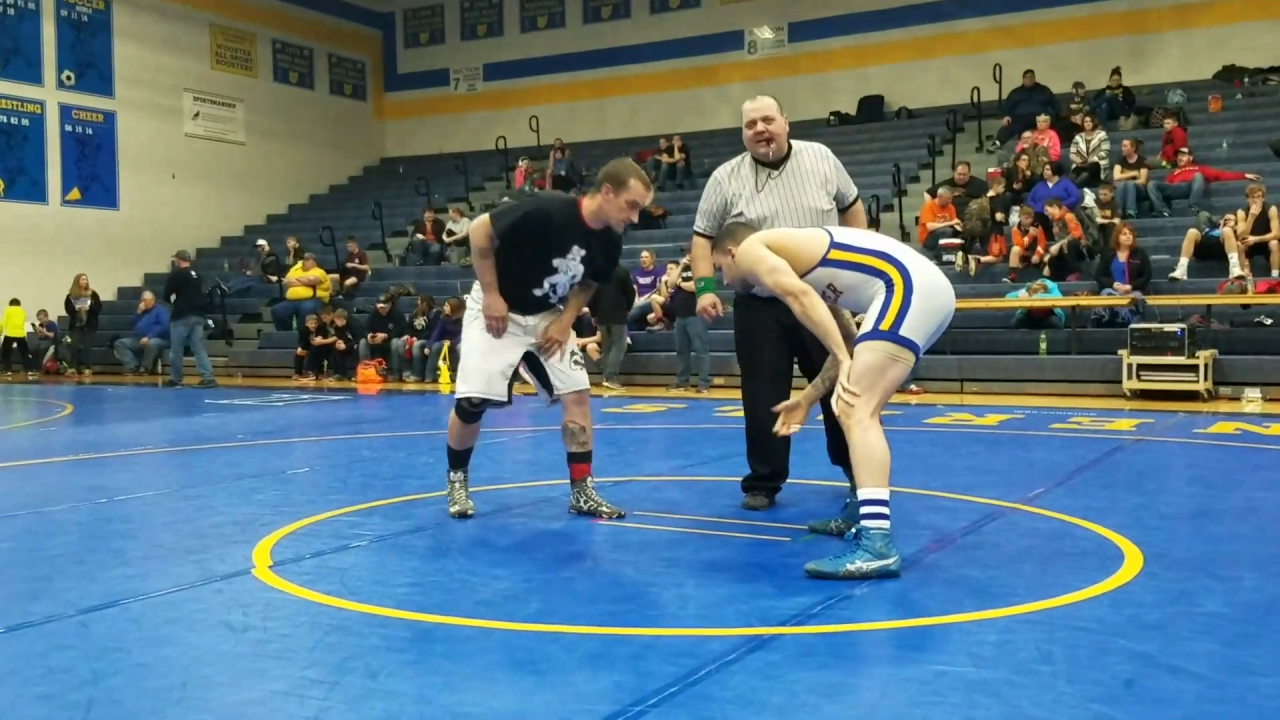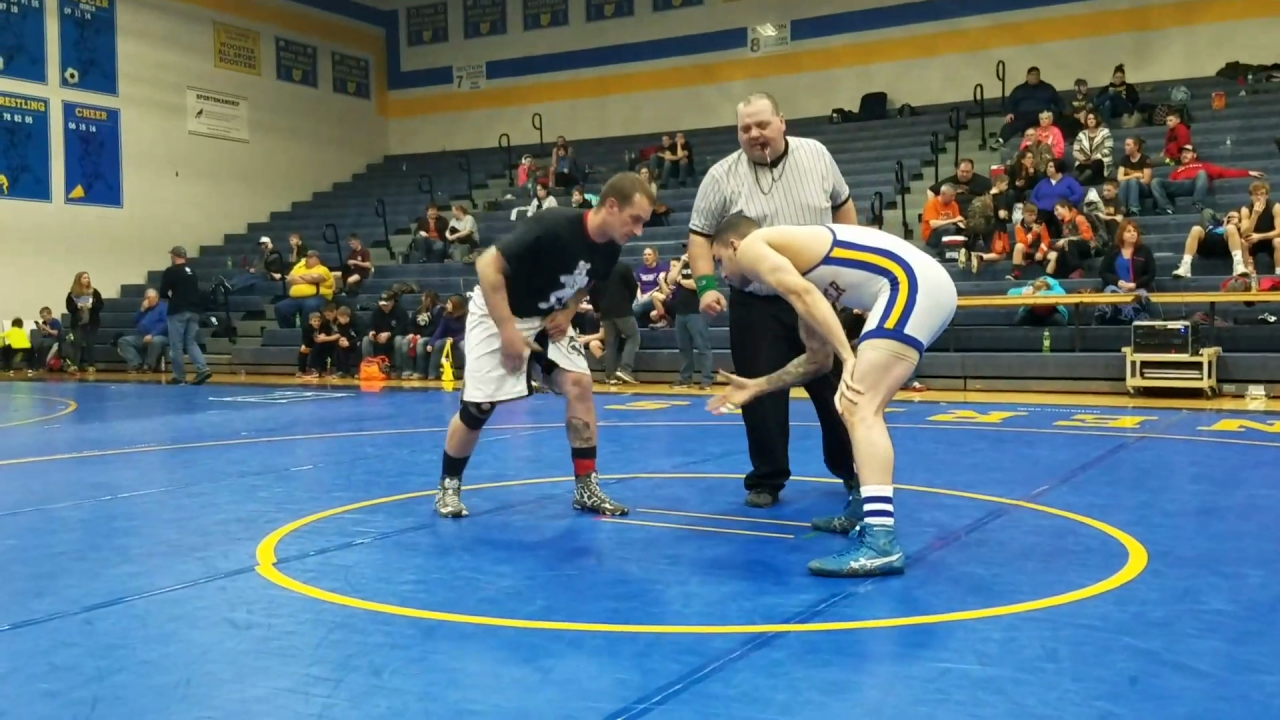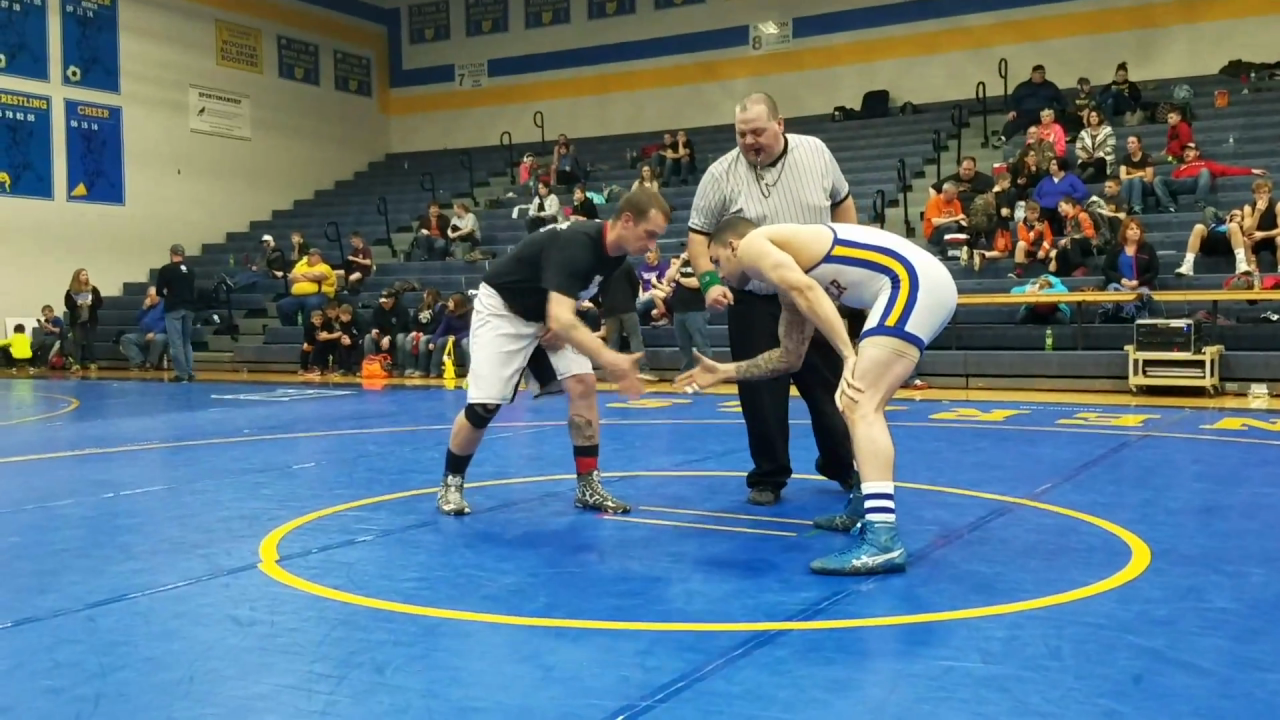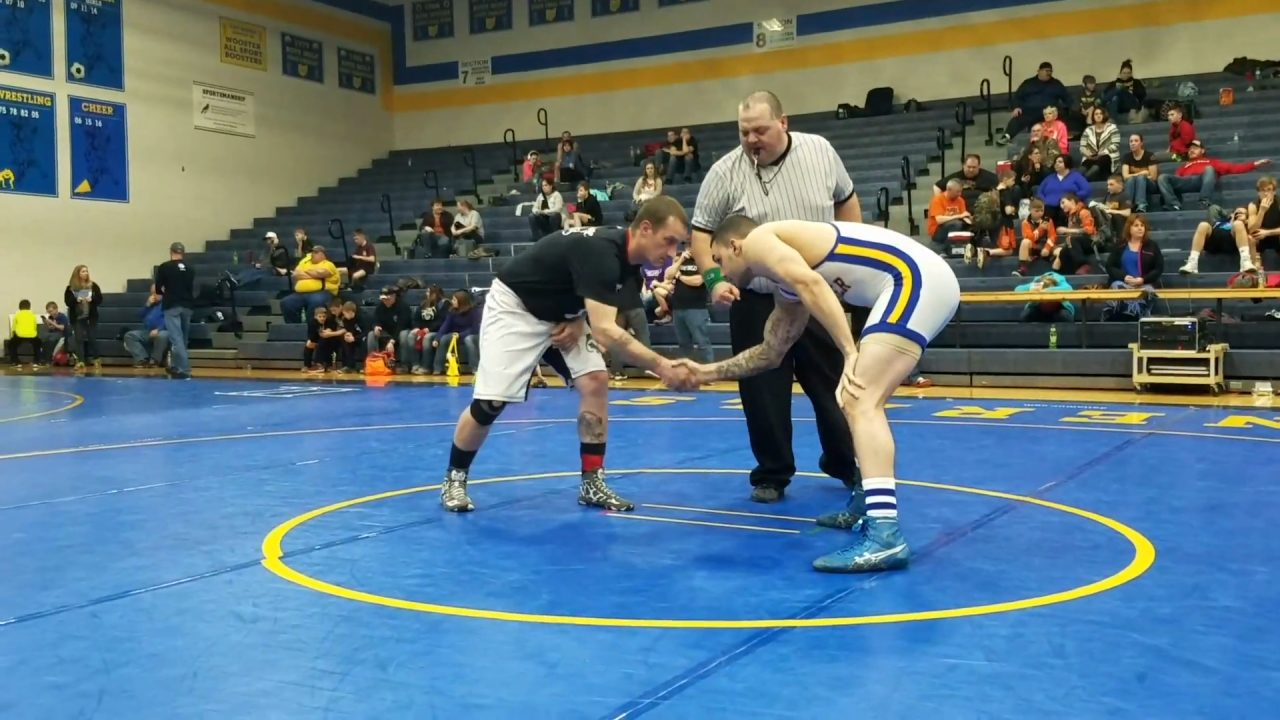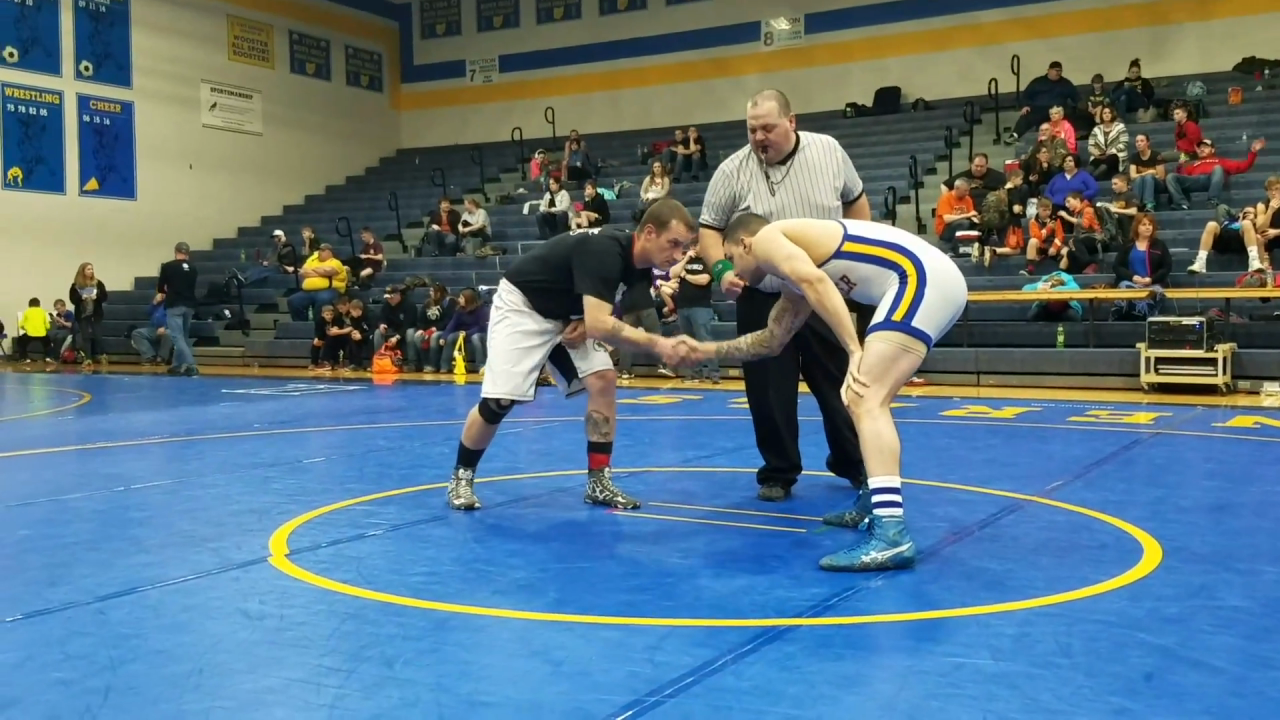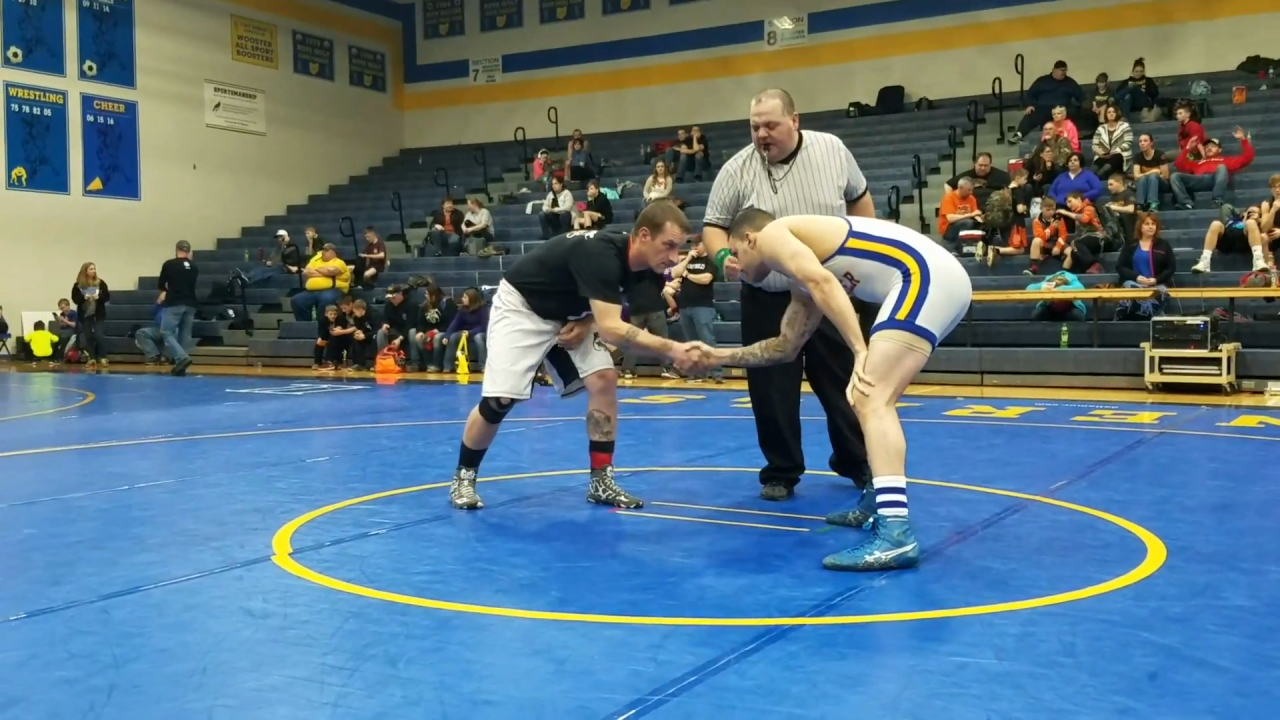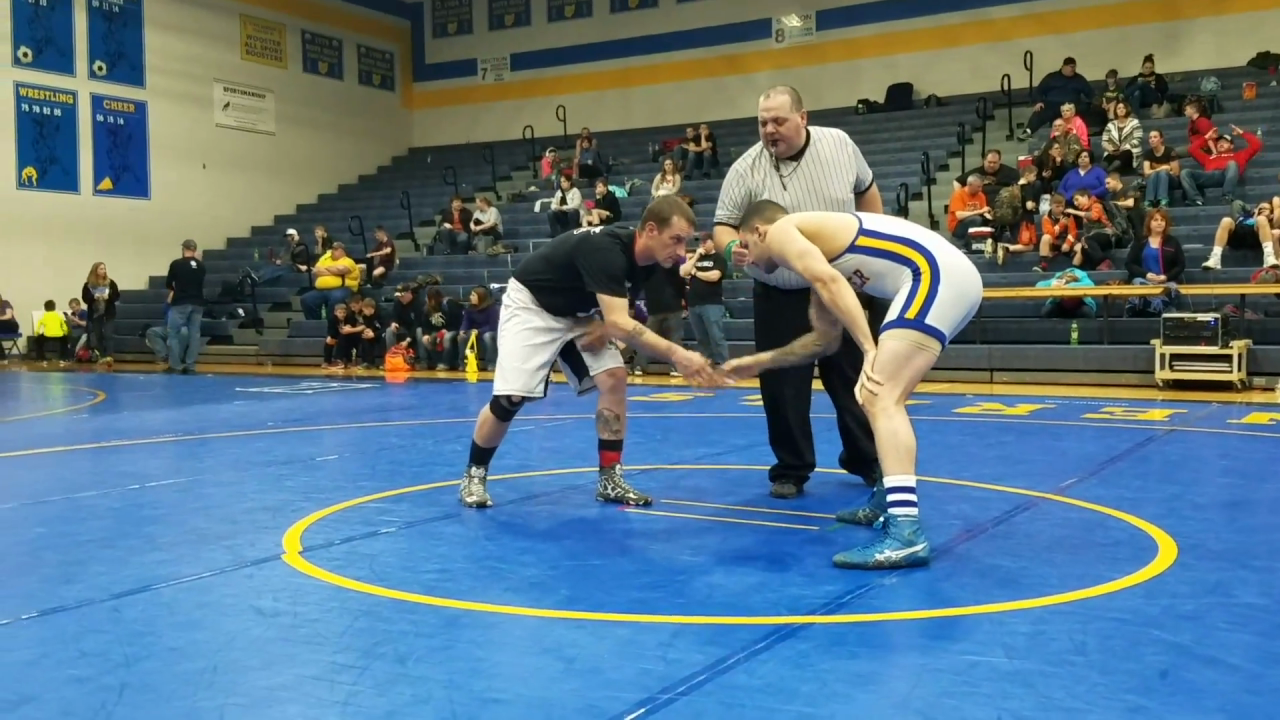
dt=0.2s
person 1, frame 1
left shoulder: (820, 158)
right shoulder: (726, 178)
left elbow: (852, 207)
right elbow: (703, 238)
right wrist: (705, 287)
right hip: (758, 307)
right knee: (763, 398)
left ankle: (857, 469)
right ankle: (763, 482)
person 1, frame 2
left shoulder: (816, 155)
right shoulder: (723, 176)
left elbow: (843, 206)
right elbow: (700, 236)
right wrist: (706, 284)
right hip: (755, 305)
left knee: (833, 387)
right knee: (762, 395)
left ankle: (849, 469)
right ankle: (765, 479)
person 1, frame 3
left shoulder: (816, 153)
right shoulder: (722, 174)
left elbow: (842, 203)
right elbow: (699, 234)
right wrist: (710, 281)
right hip: (754, 305)
left knee: (828, 388)
right knee: (761, 395)
left ankle: (844, 467)
right ankle: (768, 477)
person 1, frame 4
left shoulder: (820, 151)
right shoulder: (725, 172)
left elbow: (846, 201)
right elbow: (701, 231)
right wrist: (714, 278)
right hip: (756, 303)
left knee: (832, 386)
right knee: (764, 393)
left ankle: (847, 465)
right ankle: (771, 474)
person 1, frame 5
left shoulder: (828, 151)
right shoulder: (733, 171)
left elbow: (855, 201)
right elbow: (709, 227)
right wrist: (722, 269)
right hip: (762, 302)
left knee: (839, 385)
right knee: (770, 392)
left ankle: (854, 465)
right ankle: (778, 473)
person 1, frame 6
left shoulder: (831, 149)
right shoulder: (737, 170)
left elbow: (859, 199)
right elbow: (714, 225)
right wrist: (723, 257)
right hip: (766, 301)
left knee: (842, 384)
right knee: (772, 391)
left ankle: (858, 464)
right ankle: (781, 472)
person 1, frame 7
left shoulder: (839, 144)
right shoulder: (746, 169)
left elbow: (866, 191)
right elbow: (724, 224)
right wrist: (731, 248)
right hip: (780, 298)
left knee: (853, 381)
right knee: (783, 387)
left ankle: (867, 462)
right ankle: (791, 470)
person 2, frame 1
left shoulder: (749, 249)
right shoulder: (785, 252)
left elbow: (800, 295)
right elbow: (846, 341)
left wrist: (845, 361)
right wrist: (807, 399)
left hip: (907, 287)
right hip: (929, 286)
left knee: (855, 412)
right knee: (860, 408)
left ankle: (877, 545)
right ankle: (863, 513)
person 2, frame 2
left shoulder: (751, 247)
right shoulder: (785, 251)
left elbow: (804, 294)
right elbow: (821, 354)
left wrist: (848, 360)
right wrist: (759, 386)
left hip: (910, 283)
right hip: (929, 283)
left knee: (858, 409)
right knee: (863, 405)
left ankle: (881, 543)
right ankle: (865, 510)
person 2, frame 3
left shoulder: (752, 245)
right shoulder: (783, 267)
left elbow: (808, 289)
right elbow: (791, 356)
left wrist: (849, 357)
right wrist: (725, 372)
left hip: (911, 281)
right hip: (927, 282)
left knee: (859, 406)
right knee: (863, 403)
left ankle: (882, 540)
right ankle: (867, 507)
person 2, frame 4
left shoulder: (757, 241)
right shoulder: (788, 290)
left elbow: (811, 282)
right elbow: (771, 352)
left wrist: (850, 354)
right wrist: (710, 372)
left hip: (912, 278)
right hip: (930, 280)
left knee: (859, 402)
right knee: (864, 400)
left ankle: (884, 537)
right ankle: (869, 504)
person 2, frame 5
left shoulder: (766, 238)
right shoulder: (794, 284)
left elbow: (816, 281)
right elbow: (772, 340)
left wrist: (855, 352)
right wrist: (708, 350)
left hip: (919, 278)
right hip: (938, 279)
left knee: (864, 400)
right knee: (869, 398)
left ankle: (890, 535)
right ankle: (877, 502)
person 2, frame 6
left shoulder: (772, 235)
right shoulder: (802, 281)
left elbow: (823, 281)
right elbow: (788, 344)
left wrist: (860, 351)
right wrist: (721, 356)
left hip: (924, 276)
right hip: (943, 277)
left knee: (869, 400)
right knee: (875, 398)
left ankle: (894, 534)
right ankle: (882, 502)
person 2, frame 7
left shoulder: (780, 231)
right shoulder: (811, 243)
left elbow: (830, 281)
right elbow: (826, 338)
left wrist: (870, 351)
right wrist: (760, 362)
left hip: (935, 275)
right hip: (955, 275)
left knee: (879, 398)
right knee: (887, 395)
left ankle: (906, 534)
right ankle: (890, 501)
person 3, frame 1
left shoulder: (610, 242)
right shoulder: (544, 210)
right elbow: (480, 231)
left wrist: (566, 319)
right wrist: (492, 296)
left hip: (546, 318)
right hip: (498, 312)
left knee: (577, 394)
right knee: (472, 402)
left ankle: (583, 492)
right ankle: (457, 478)
person 3, frame 2
left shoulder: (609, 249)
right shoulder: (553, 227)
right elbow: (488, 266)
left wrist: (567, 313)
right wrist: (507, 331)
left hip: (547, 318)
right hip: (498, 314)
left knee: (579, 385)
right knee: (478, 406)
left ankle: (586, 488)
right ankle: (449, 486)
person 3, frame 3
left shoulder: (616, 254)
right shoulder: (575, 244)
right elbow: (560, 317)
left wrist: (567, 318)
right wrist: (609, 360)
left hip: (549, 316)
right hip: (503, 309)
left knee: (583, 384)
right knee: (484, 406)
left ankle: (588, 487)
right ankle: (451, 483)
person 3, frame 4
left shoulder: (631, 258)
right shoulder: (600, 251)
right elbow: (604, 331)
left wrist: (576, 321)
right wrist: (661, 367)
left hip: (558, 313)
right hip: (513, 307)
left knee: (595, 381)
right knee: (491, 402)
left ankle: (592, 484)
right ankle: (455, 477)
person 3, frame 5
left shoulder: (640, 263)
right shoulder: (604, 250)
right elbow: (599, 325)
left wrist: (584, 322)
right wrist: (656, 343)
left hip: (567, 314)
right hip: (521, 305)
left knee: (603, 380)
right knee: (499, 401)
left ankle: (599, 482)
right ankle: (462, 476)
person 3, frame 6
left shoulder: (641, 264)
right shoulder: (600, 253)
right elbow: (611, 329)
left wrist: (586, 323)
right wrist: (670, 348)
left hip: (566, 315)
right hip: (521, 306)
left knee: (604, 380)
right knee: (500, 400)
left ankle: (601, 481)
right ankle: (464, 476)
person 3, frame 7
left shoulder: (648, 260)
right shoulder: (605, 248)
left elbow: (613, 309)
right elbow: (619, 324)
left wrist: (602, 326)
right wrist: (676, 354)
left hip: (578, 313)
right hip: (531, 305)
left knee: (614, 379)
right knee: (511, 398)
left ankle: (610, 479)
right ankle: (474, 474)
